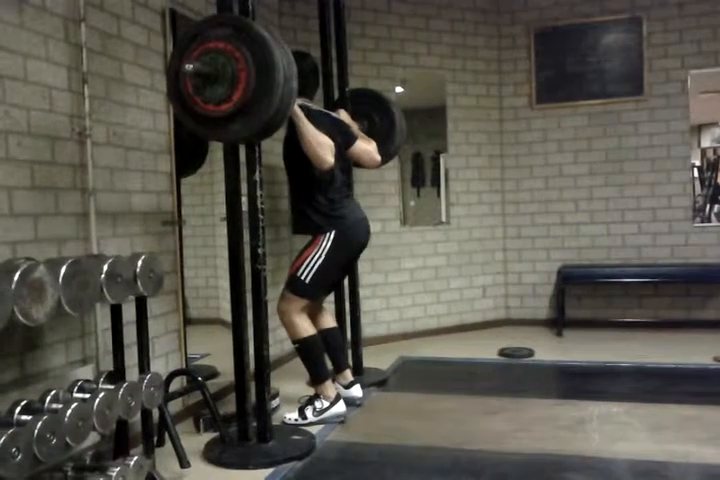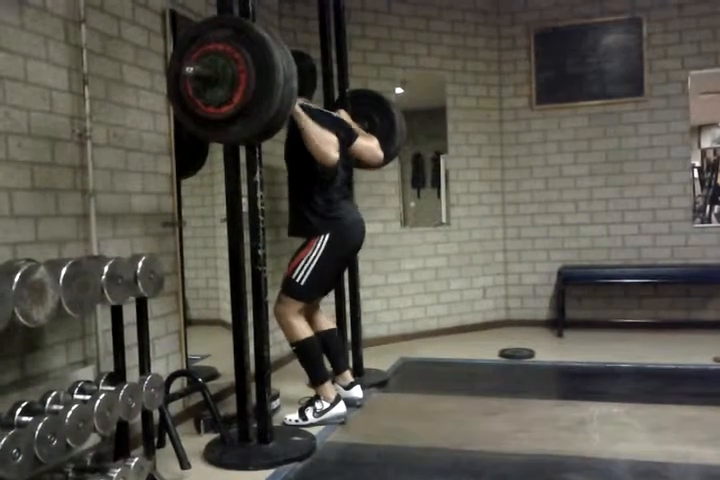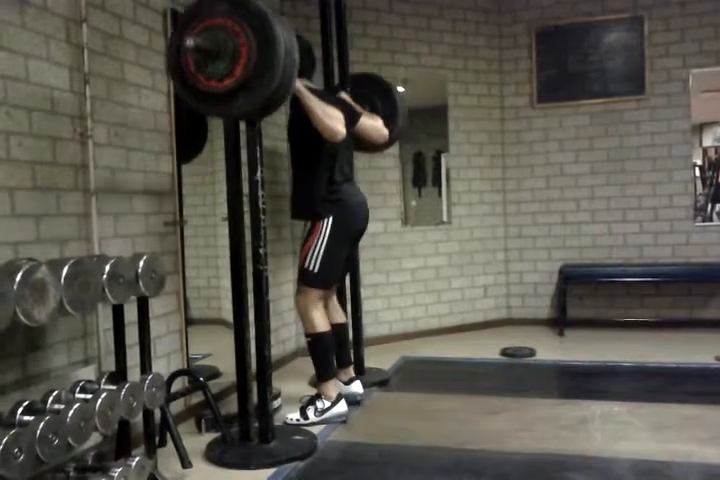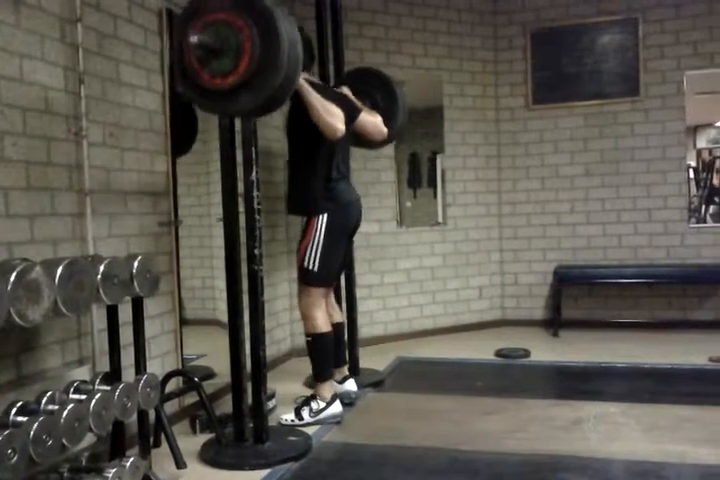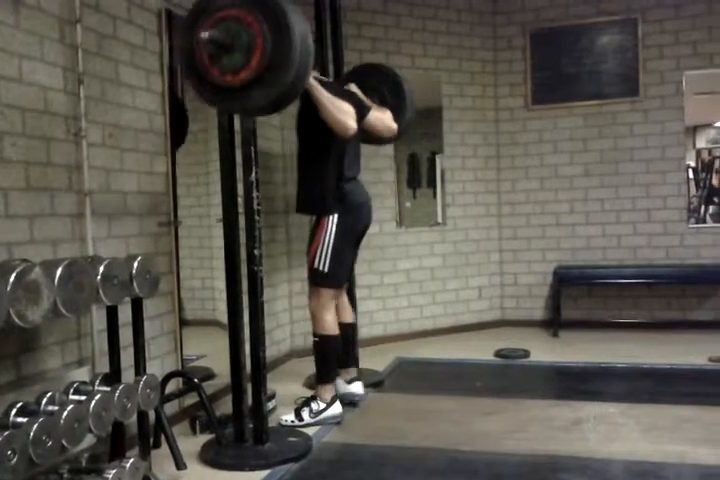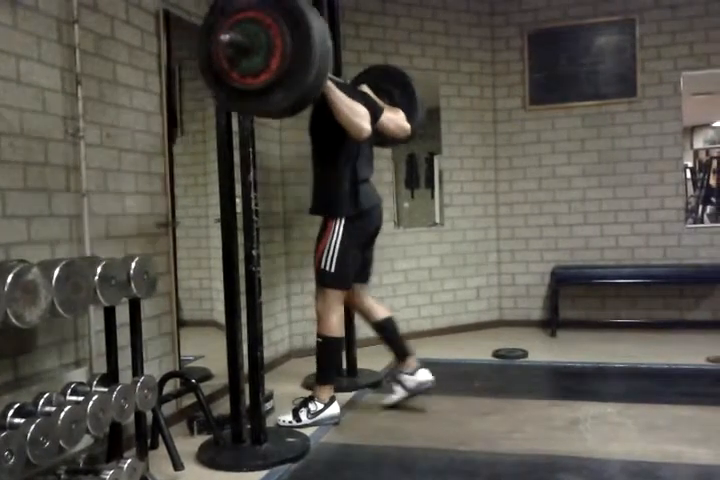
dt=0.2s
person 1, frame 1
left shoulder: (306, 120)
right shoulder: (330, 120)
left elbow: (325, 159)
right elbow: (372, 158)
left wrist: (293, 112)
right wrist: (351, 125)
left hip: (336, 229)
right hip: (352, 224)
left knee: (291, 307)
right knee: (312, 304)
left ankle: (328, 399)
right ankle: (346, 382)
person 1, frame 2
left shoulder: (306, 120)
right shoulder: (330, 119)
left elbow: (328, 156)
right elbow: (374, 154)
left wrist: (296, 112)
right wrist: (351, 124)
left hip: (330, 229)
right hip: (346, 224)
left knee: (288, 309)
right knee: (308, 306)
left ankle: (328, 400)
right ankle: (346, 383)
person 1, frame 3
left shoulder: (309, 101)
right shoulder: (331, 99)
left elbow: (335, 131)
right elbow: (379, 133)
left wrist: (299, 90)
right wrist: (351, 104)
left hip: (333, 211)
right hip: (350, 206)
left knee: (309, 300)
right knee: (325, 296)
left ankle: (330, 398)
right ankle: (348, 380)
person 1, frame 4
left shoulder: (308, 96)
right shoulder: (332, 95)
left elbow: (334, 128)
right elbow: (378, 130)
left wrist: (300, 85)
right wrist: (353, 100)
left hip: (327, 208)
right hip: (343, 203)
left knee: (311, 300)
right knee: (324, 295)
left ankle: (325, 398)
right ankle: (341, 378)
person 1, frame 5
left shoulder: (318, 93)
right shoulder: (337, 90)
left elbow: (347, 126)
right elbow: (388, 126)
left wrist: (309, 82)
right wrist: (360, 97)
left hip: (337, 208)
right hip: (353, 203)
left knee: (321, 301)
right knee: (335, 296)
left ankle: (325, 400)
right ankle: (348, 378)
person 1, frame 6
left shoulder: (332, 95)
right shoulder: (352, 92)
left elbow: (361, 127)
right elbow: (401, 127)
left wrist: (325, 84)
right wrist: (374, 99)
left hip: (347, 211)
right hip: (364, 206)
left knee: (329, 302)
right knee: (357, 295)
left ankle: (323, 400)
right ankle: (410, 369)
